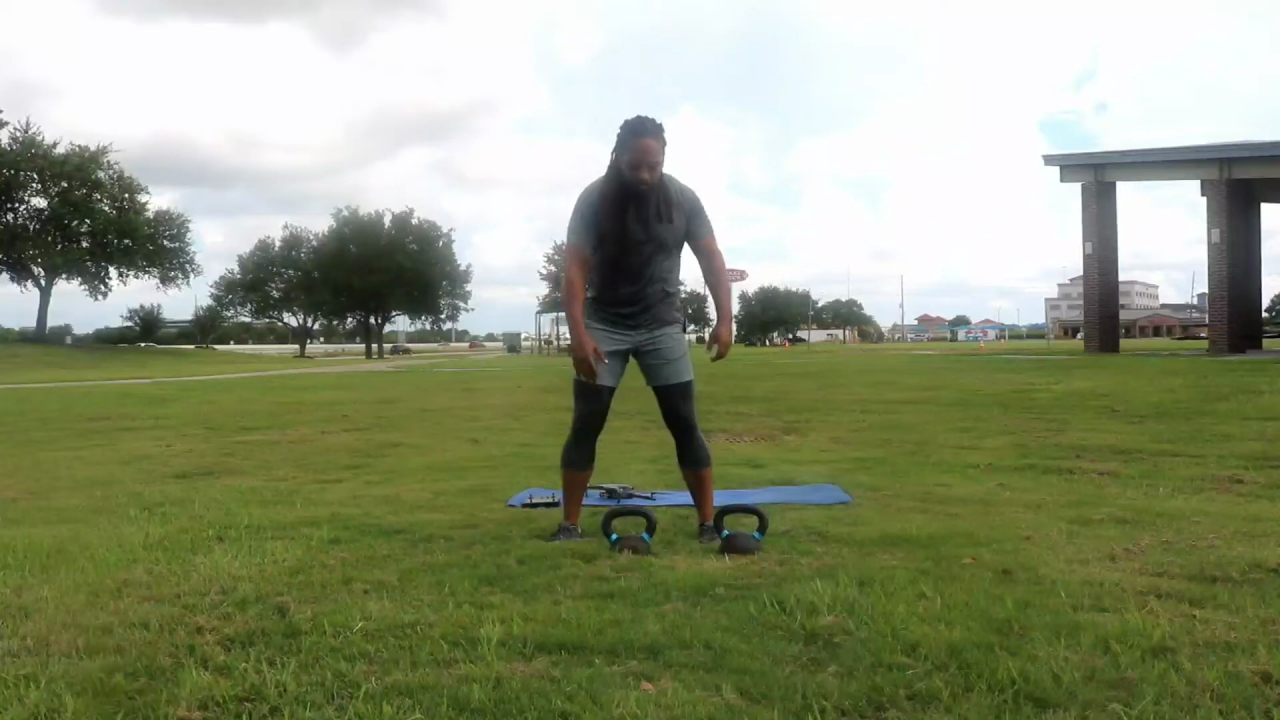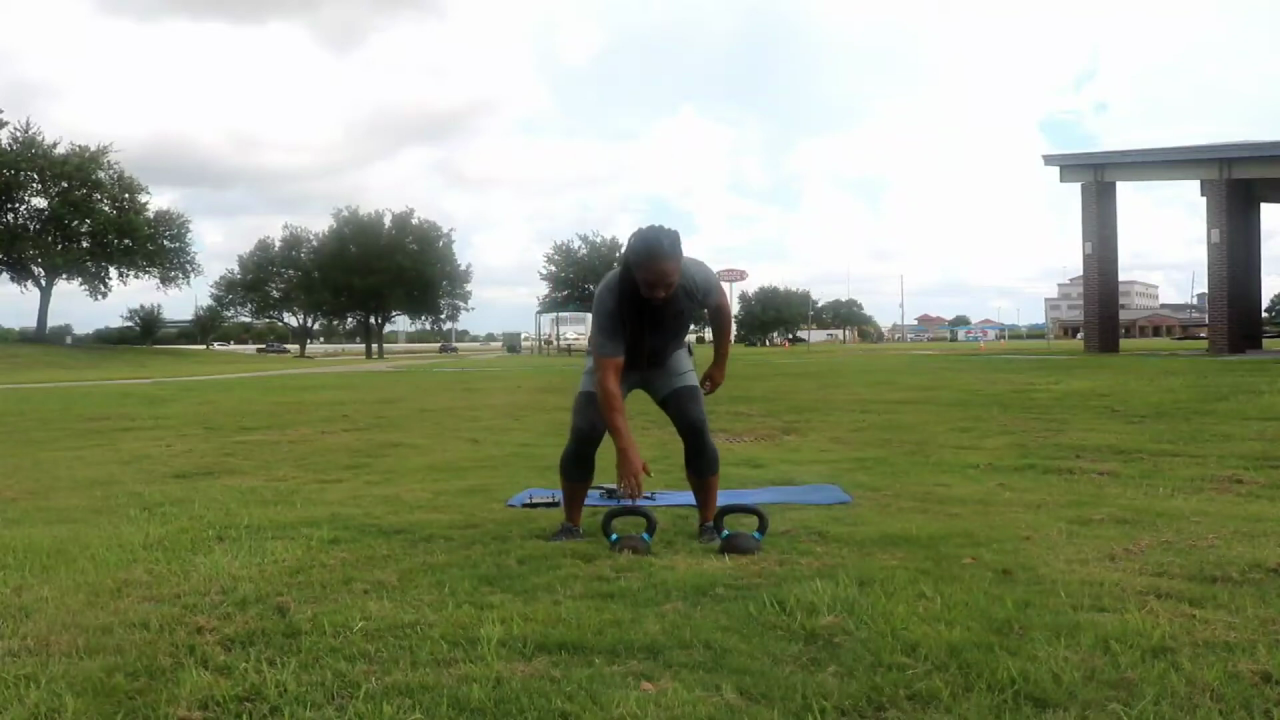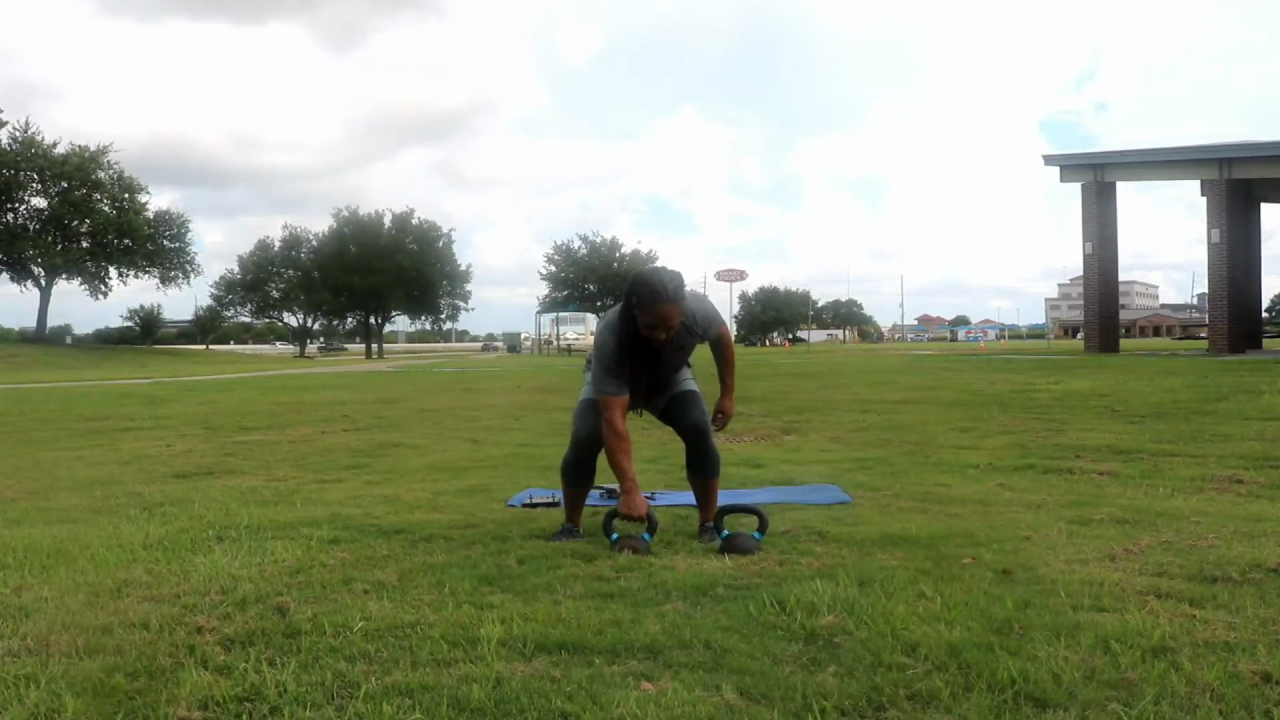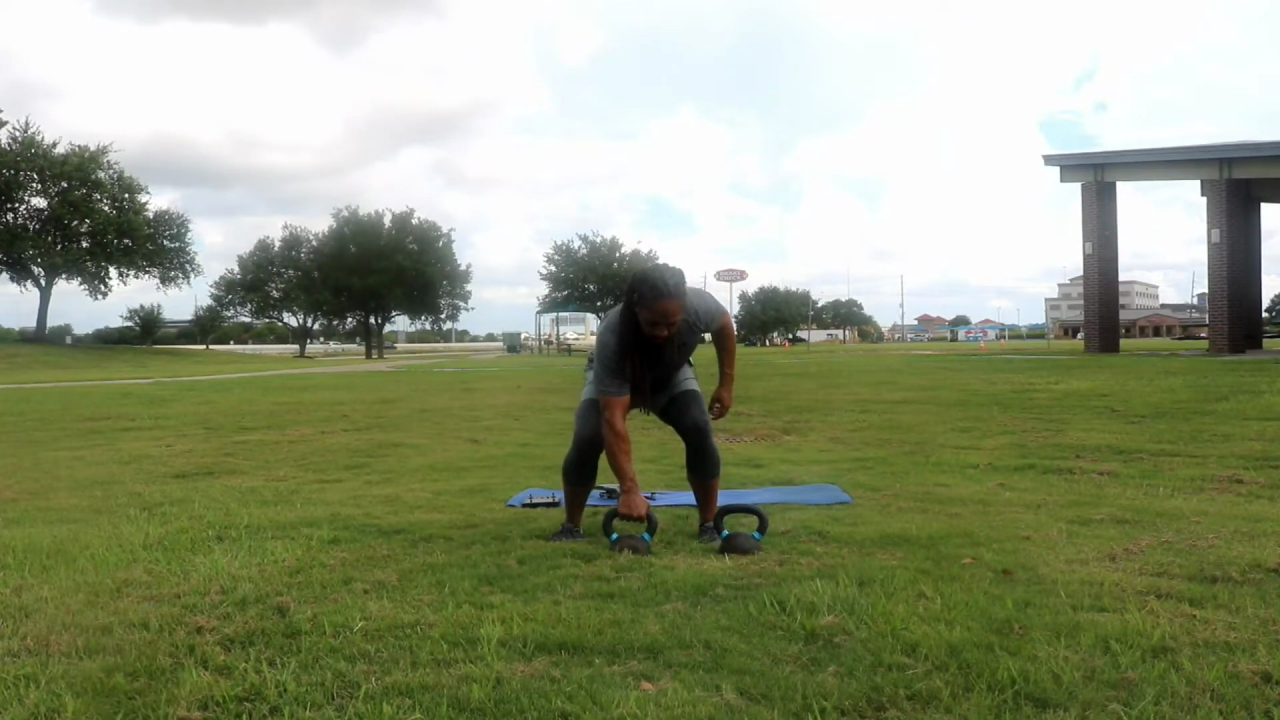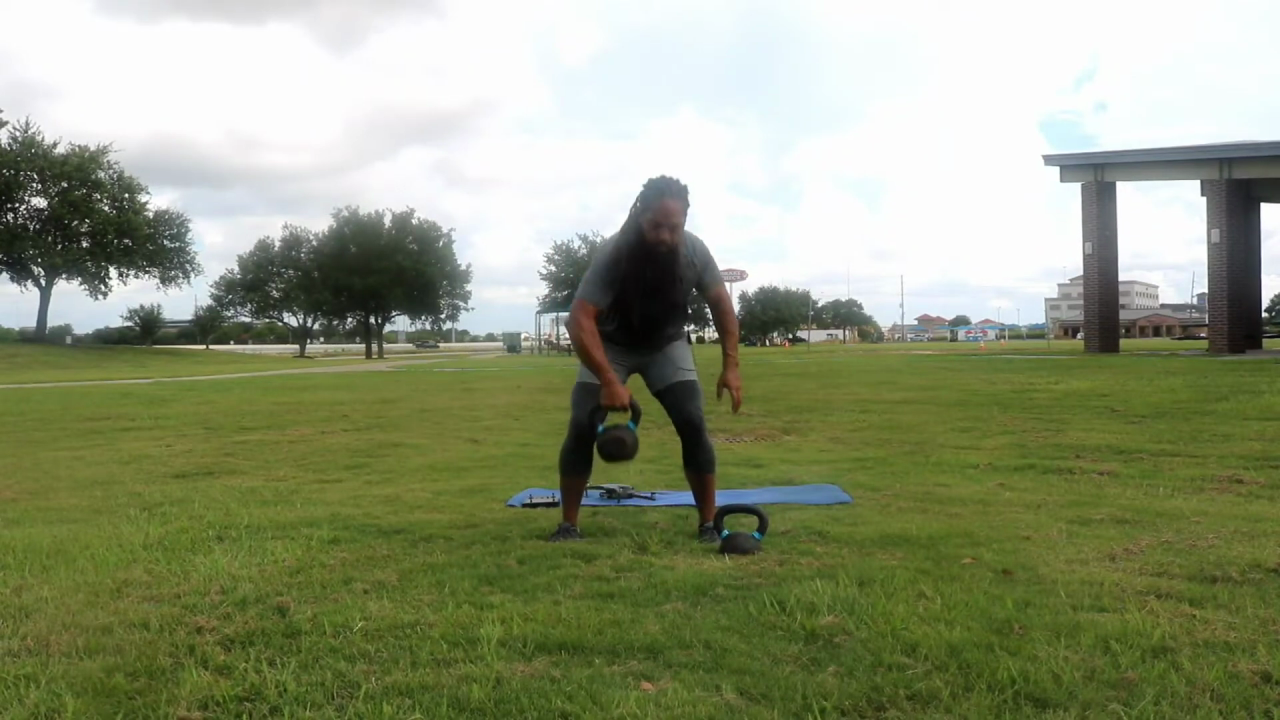
dt=0.5s
person 1, frame 1
left shoulder: (683, 199)
right shoulder: (594, 199)
left elbow: (710, 257)
right elbow: (576, 268)
left wrist: (724, 319)
right wrist: (578, 334)
left hip: (662, 325)
right hip: (604, 325)
left knee: (684, 424)
right knee: (586, 424)
left ankle: (708, 524)
right ankle: (569, 525)
person 1, frame 2
left shoulder: (698, 276)
right shoulder: (610, 295)
left elbow: (720, 308)
right elbow: (607, 380)
left wrist: (720, 362)
right wrist: (626, 449)
left hip: (669, 358)
right hip: (613, 360)
left knee: (696, 427)
right knee: (584, 432)
left ankle: (708, 524)
right ankle: (570, 525)
person 1, frame 3
left shoulder: (698, 310)
right shoulder: (611, 334)
left elbow: (722, 337)
right elbow: (613, 420)
left wrist: (727, 394)
right wrist: (629, 490)
left hip: (670, 378)
right hip: (612, 381)
left knee: (699, 430)
right knee: (584, 439)
left ankle: (708, 525)
right ankle: (571, 526)
person 1, frame 4
left shoulder: (699, 305)
right shoulder: (613, 334)
left elbow: (724, 326)
right elbow: (613, 420)
left wrist: (726, 384)
right wrist: (629, 490)
left hip: (672, 376)
right hip: (612, 379)
left knee: (699, 430)
right knee: (587, 438)
left ankle: (709, 524)
right ankle: (571, 525)
person 1, frame 5
left shoulder: (694, 251)
right shoulder: (613, 254)
left elbow: (720, 304)
right elbow: (580, 320)
left wrist: (731, 365)
right wrist: (610, 381)
left hip: (667, 345)
right hip: (613, 345)
left knee: (693, 424)
right knee: (582, 426)
left ankle: (708, 525)
right ankle: (568, 525)
